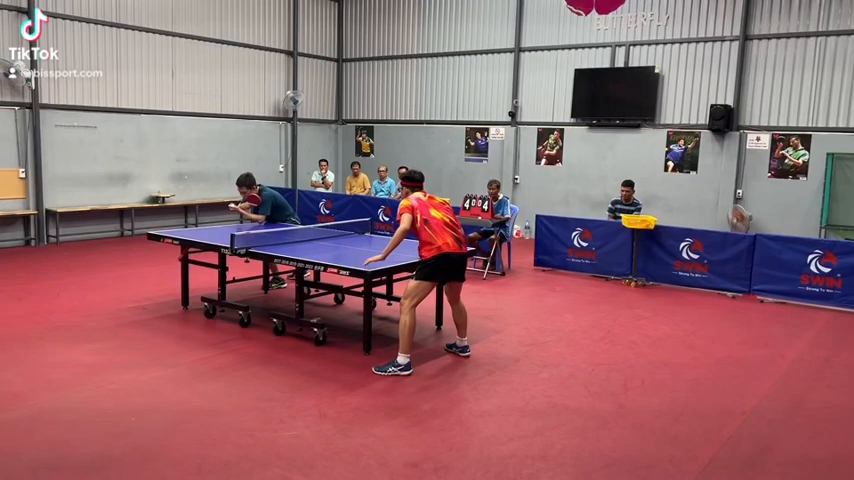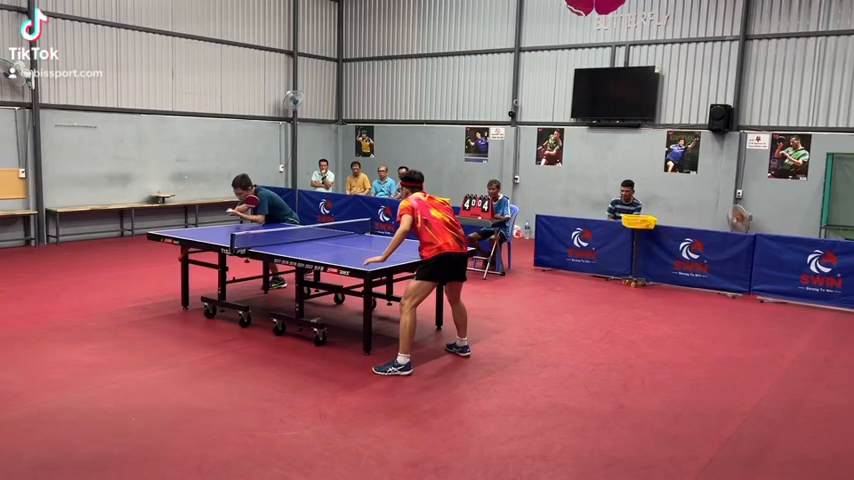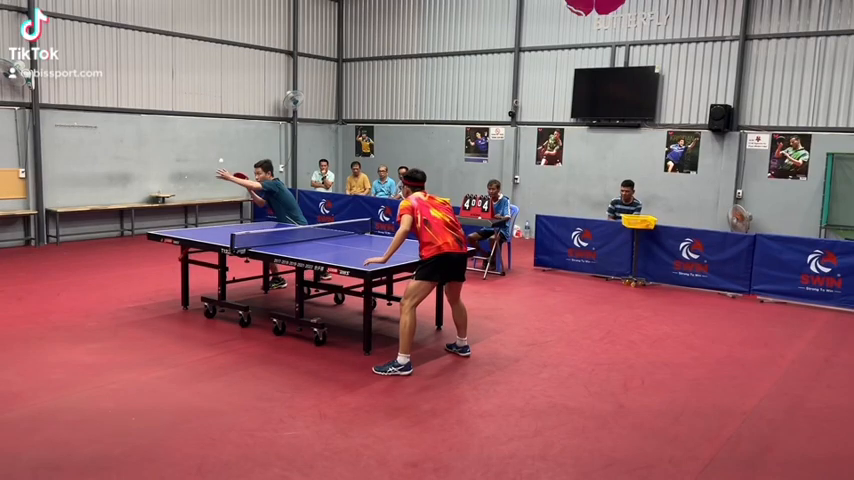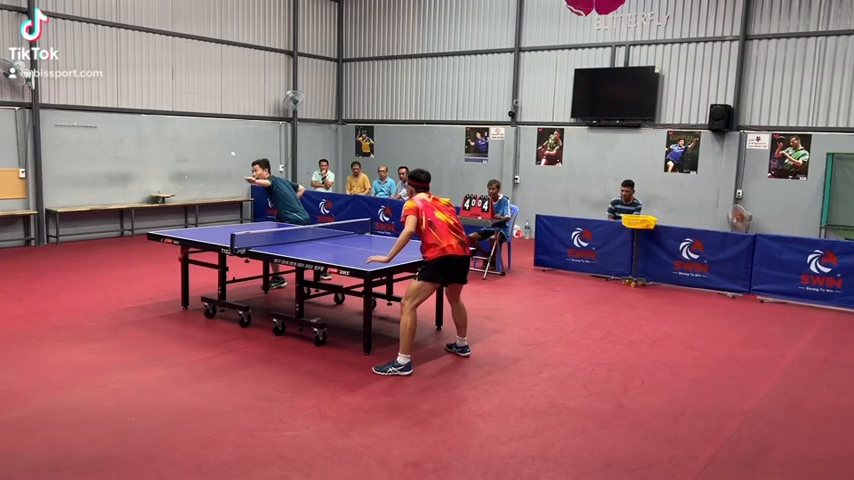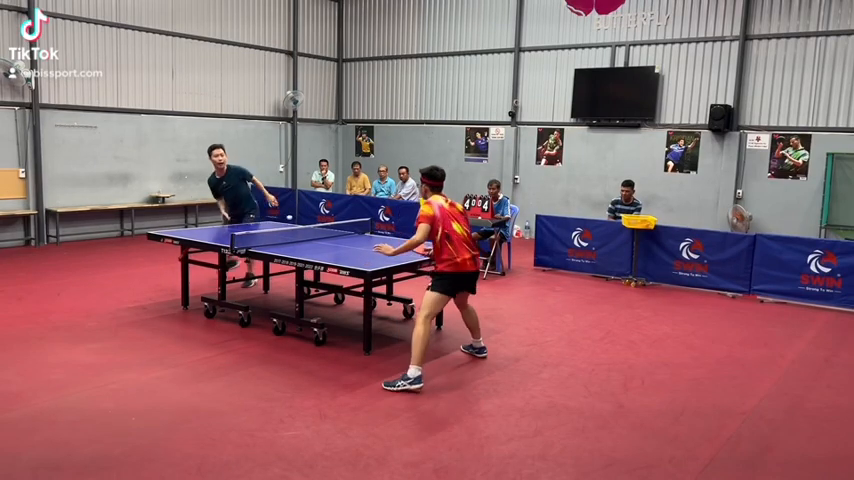
dt=0.5s
person 1, frame 1
left shoulder: (408, 202)
right shoulder: (441, 201)
left elbow: (405, 227)
right elbow: (456, 228)
left wrist: (383, 255)
left hip: (437, 256)
right hip: (459, 253)
left knee: (407, 304)
right knee: (454, 299)
left ankle: (403, 362)
right ankle: (462, 345)
person 1, frame 2
left shoulder: (408, 203)
right shoulder: (441, 201)
left elbow: (405, 228)
left wrist: (384, 257)
left hip: (438, 256)
right hip: (460, 252)
left knee: (407, 304)
right knee: (454, 299)
left ankle: (403, 362)
right ankle: (462, 345)
person 1, frame 3
left shoulder: (409, 202)
right shoulder: (441, 201)
left elbow: (404, 229)
left wrist: (384, 258)
left hip: (437, 256)
right hip: (460, 253)
left knee: (407, 304)
right knee: (454, 298)
left ankle: (403, 362)
right ankle: (462, 345)
person 1, frame 4
left shoulder: (413, 203)
right shoulder: (445, 203)
left elbow: (409, 230)
left wrist: (388, 257)
left hip: (441, 257)
right hip: (462, 255)
left knee: (408, 305)
right knee: (454, 298)
left ankle: (403, 362)
right ankle: (462, 344)
person 1, frame 5
left shoulder: (429, 207)
right shoulder: (455, 206)
left elbow: (419, 239)
left wrist: (393, 251)
right wrist: (435, 251)
left hip: (451, 271)
right hip: (471, 267)
left knee: (422, 317)
right knee: (463, 304)
left ankle: (413, 375)
right ankle: (478, 345)
person 2, frame 1
left shoulder: (266, 195)
right shoulder: (253, 194)
left elbow: (260, 219)
right elbow: (240, 208)
left wrist: (240, 210)
right wrist: (249, 203)
left hip: (289, 223)
right hip: (277, 223)
left ankle: (277, 279)
person 2, frame 2
left shoulder: (262, 195)
right shoulder: (249, 196)
left elbow: (260, 219)
right elbow: (237, 210)
left wrist: (239, 214)
right wrist: (246, 205)
left hip: (289, 223)
right hip: (277, 223)
left ankle: (277, 279)
person 2, frame 3
left shoulder: (274, 184)
right shoulder: (274, 186)
left elbow: (253, 185)
right elbow: (261, 204)
left wrist: (230, 177)
right wrist: (250, 191)
right hip: (299, 225)
left ankle: (277, 279)
person 2, frame 4
left shoulder: (272, 181)
right shoulder: (281, 181)
left elbow: (266, 183)
right elbow: (301, 189)
left wrist: (255, 182)
left hip: (293, 221)
right hip: (304, 219)
left ankle: (277, 278)
person 2, frame 5
left shoulder: (239, 171)
right shoulder: (212, 181)
left elbow: (254, 180)
right elbow: (220, 199)
left wrist: (268, 195)
right wrist: (223, 211)
left hip: (250, 211)
right hip: (234, 214)
left ankle: (250, 276)
right ankle: (231, 260)
